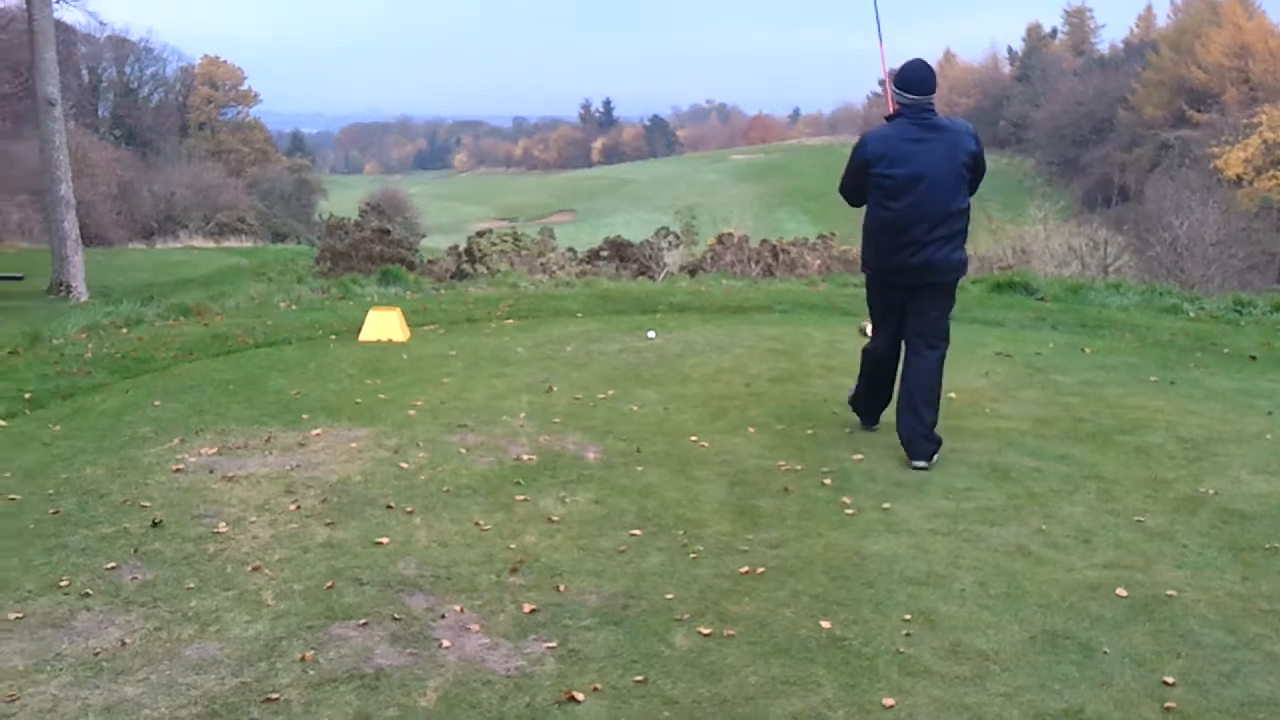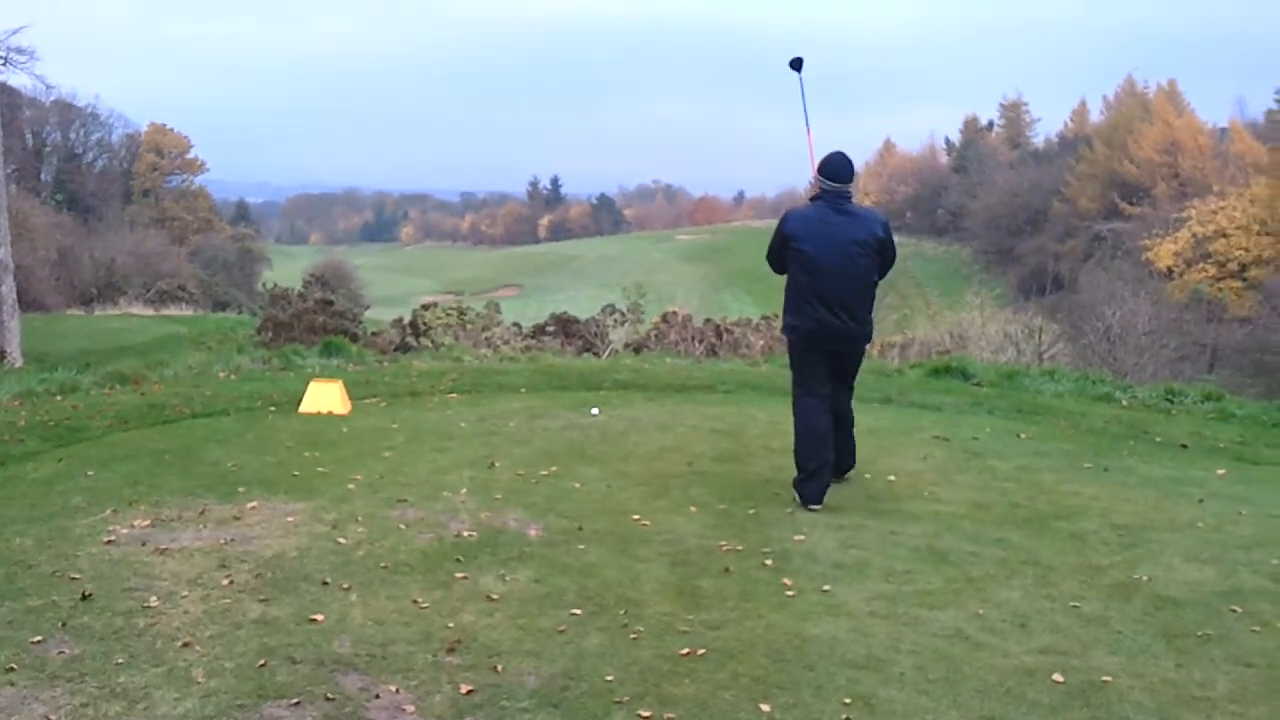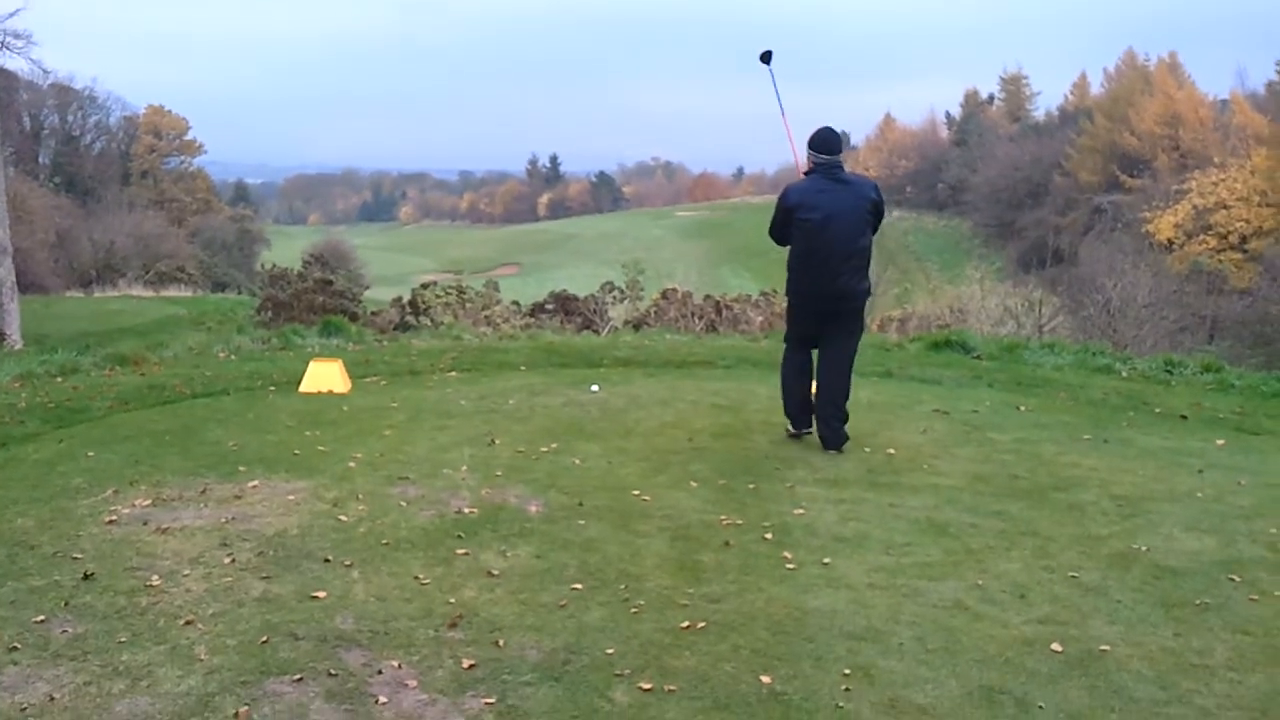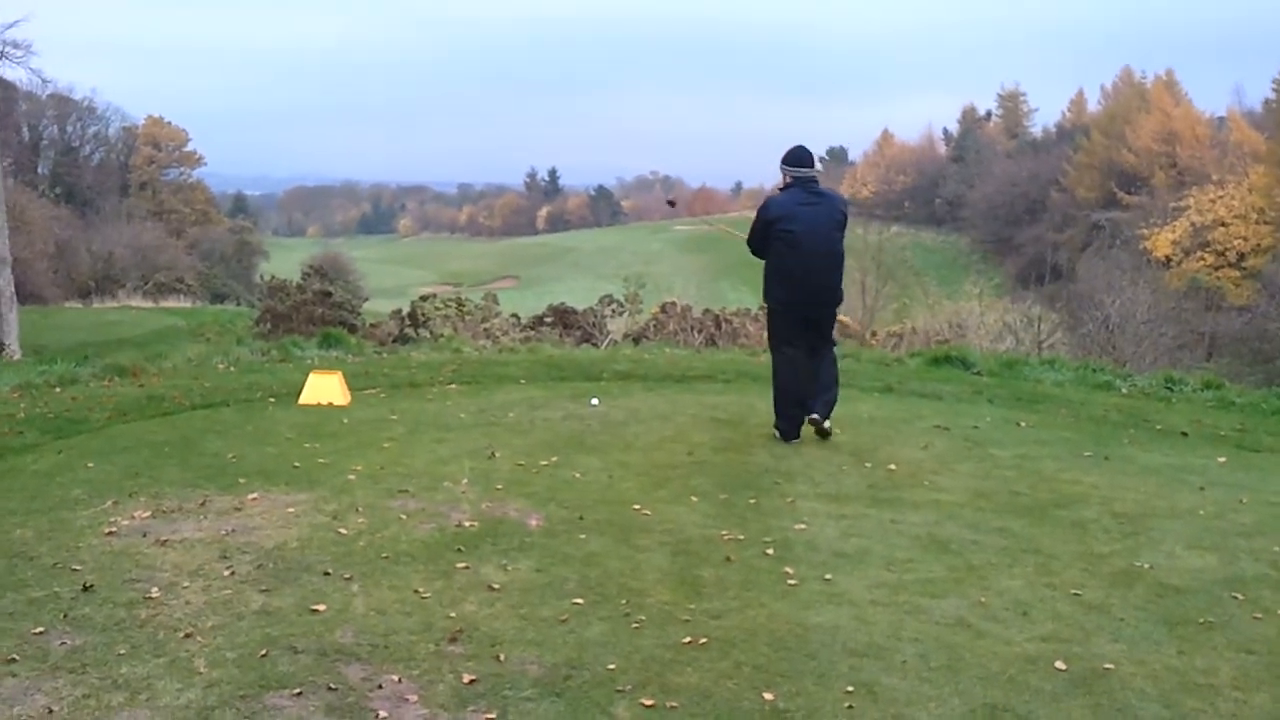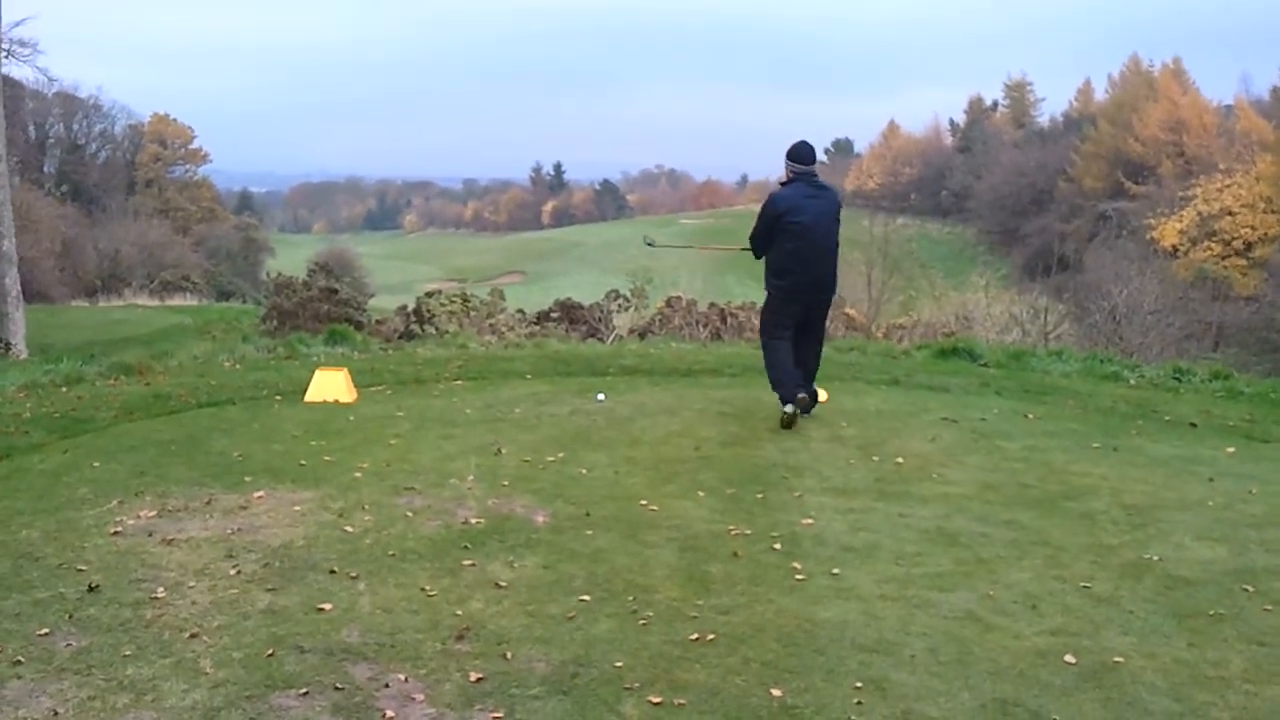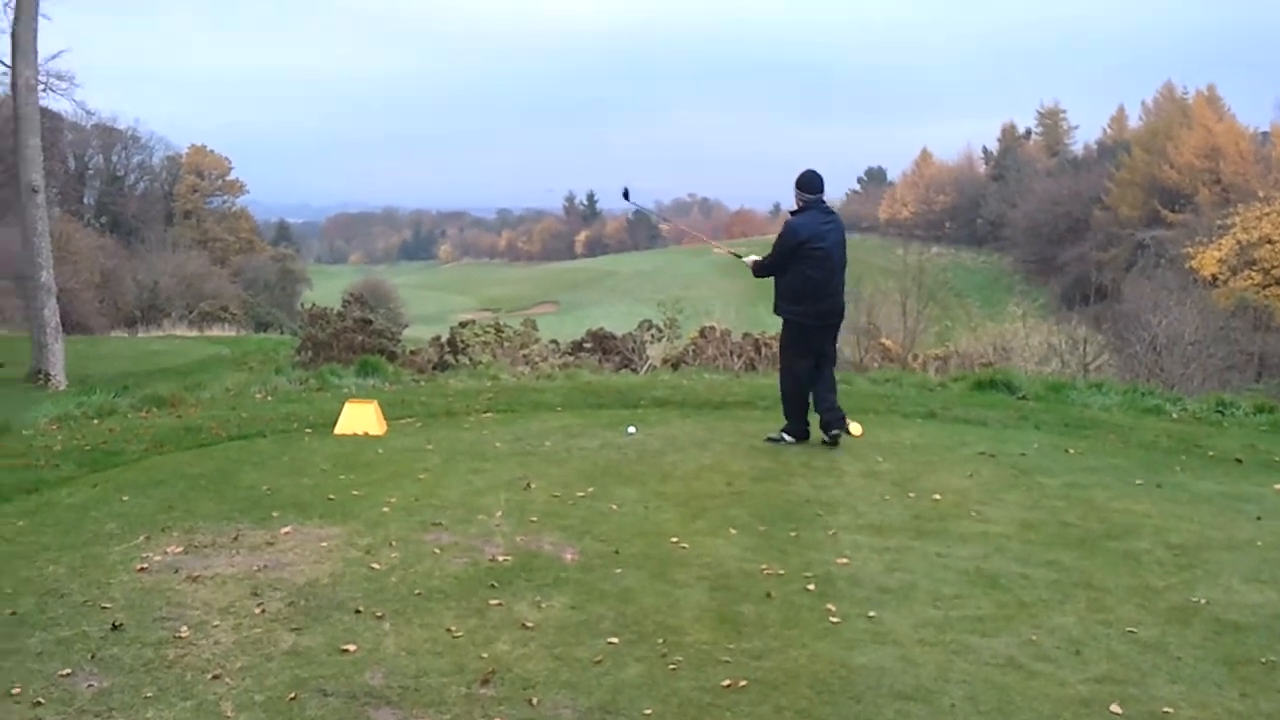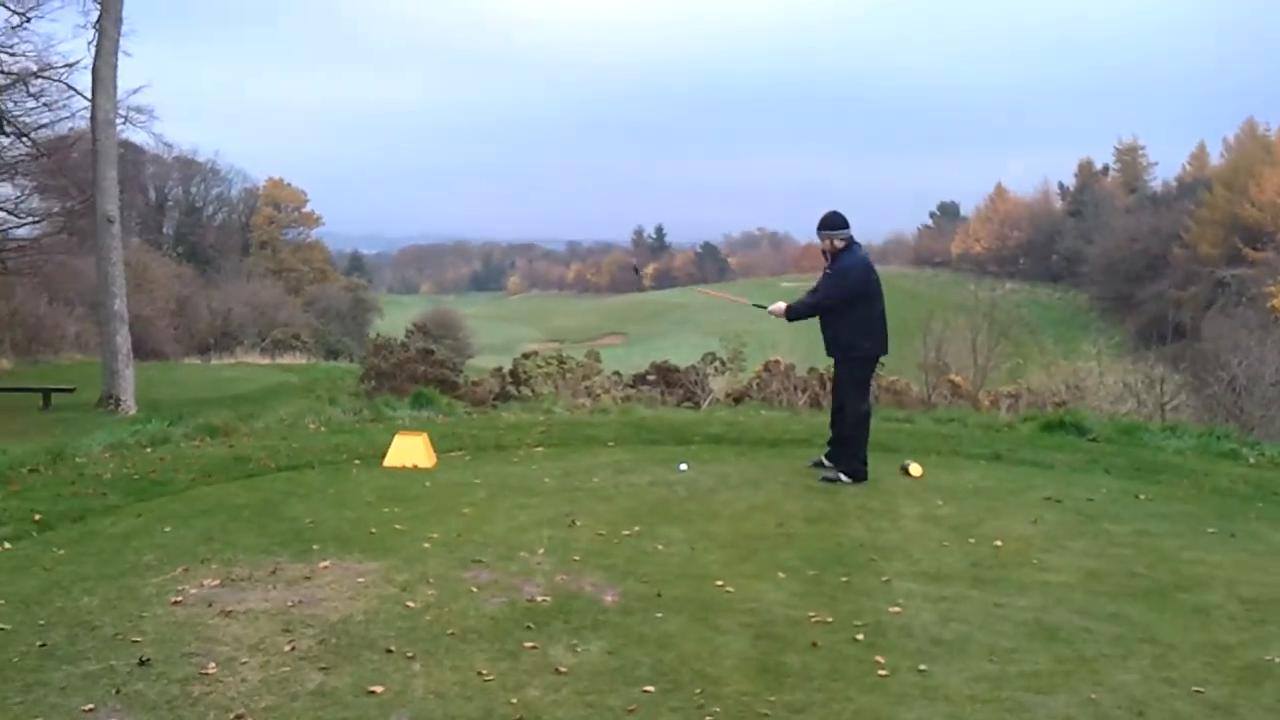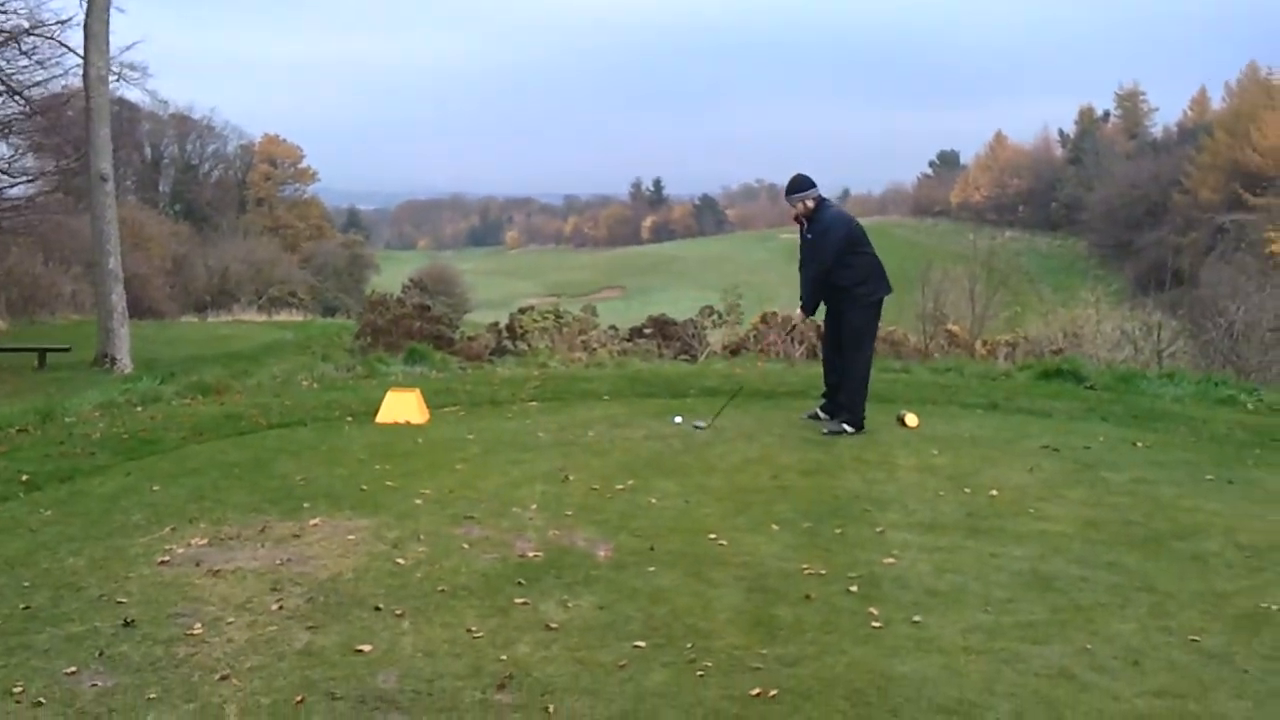
dt=0.5s
person 1, frame 1
left shoulder: (874, 141)
right shoulder: (965, 136)
left elbow: (851, 194)
right elbow: (972, 185)
left hip: (886, 262)
right hip: (940, 262)
left knee: (885, 337)
right knee: (927, 347)
left ankle: (867, 409)
right ankle: (920, 444)
person 1, frame 2
left shoulder: (794, 220)
right shoulder: (875, 223)
left elbow: (776, 263)
right elbow: (884, 267)
left hip: (806, 328)
right hip: (853, 329)
left knee: (811, 402)
right knee: (840, 395)
left ankle: (812, 489)
right ankle: (840, 466)
person 1, frame 3
left shoulder: (794, 193)
right shoulder: (867, 189)
left elbow: (778, 236)
right elbow: (874, 226)
left hip: (806, 291)
right hip: (850, 292)
left knee: (798, 350)
right knee: (838, 360)
left ankle: (800, 419)
right ankle: (832, 434)
person 1, frame 4
left shoulder: (774, 205)
right shoulder: (838, 203)
left elbow: (756, 246)
left hip: (785, 297)
right hip: (826, 295)
left knee: (788, 358)
right knee: (822, 351)
left ankle: (789, 427)
right ankle: (820, 411)
person 1, frame 5
left shoulder: (779, 199)
right shoulder: (832, 197)
left elbow: (758, 240)
left wrist: (762, 252)
left hip: (786, 284)
right hip: (822, 284)
left knee: (776, 338)
right knee: (810, 340)
left ankle: (792, 395)
right ankle: (805, 397)
person 1, frame 6
left shoulder: (797, 226)
right shoulder: (835, 222)
left elbow: (774, 263)
left wrist: (755, 264)
right wrist: (766, 260)
left hip: (802, 310)
right hip: (830, 309)
left knee: (795, 368)
right knee: (824, 366)
left ankle: (797, 429)
right ankle: (833, 423)
person 1, frame 7
left shoulder: (852, 264)
right shoulder: (844, 259)
left elbow: (825, 300)
right elbow: (821, 292)
left wrist: (788, 310)
right wrist: (791, 308)
left hip: (861, 344)
right hip: (853, 342)
left knee: (854, 403)
right knee: (842, 399)
left ankle: (853, 469)
right ankle: (837, 455)
person 1, frame 8
left shoulder: (832, 222)
right shoulder: (811, 221)
left elbow: (822, 269)
right elbow: (808, 266)
left wrist: (807, 307)
right wrist: (806, 301)
left hip: (863, 292)
right hip: (840, 293)
left knee: (855, 352)
right knee: (833, 348)
left ankle: (852, 419)
right ankle: (833, 406)
